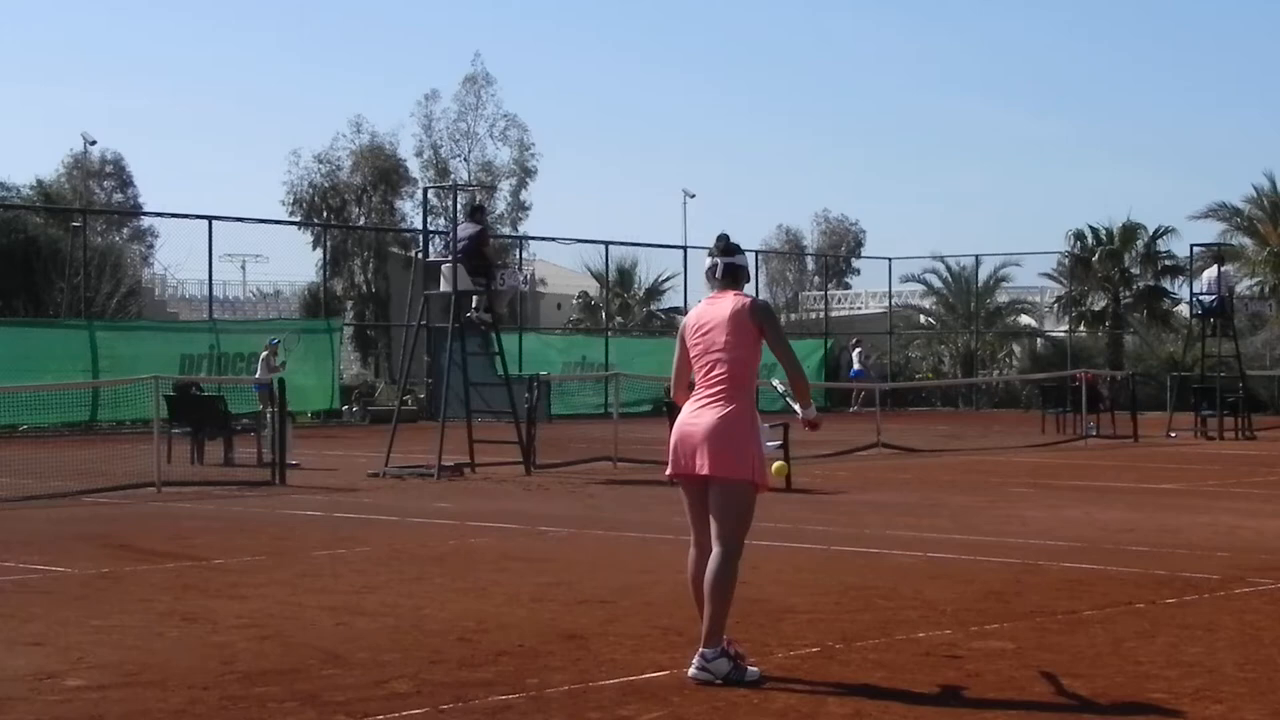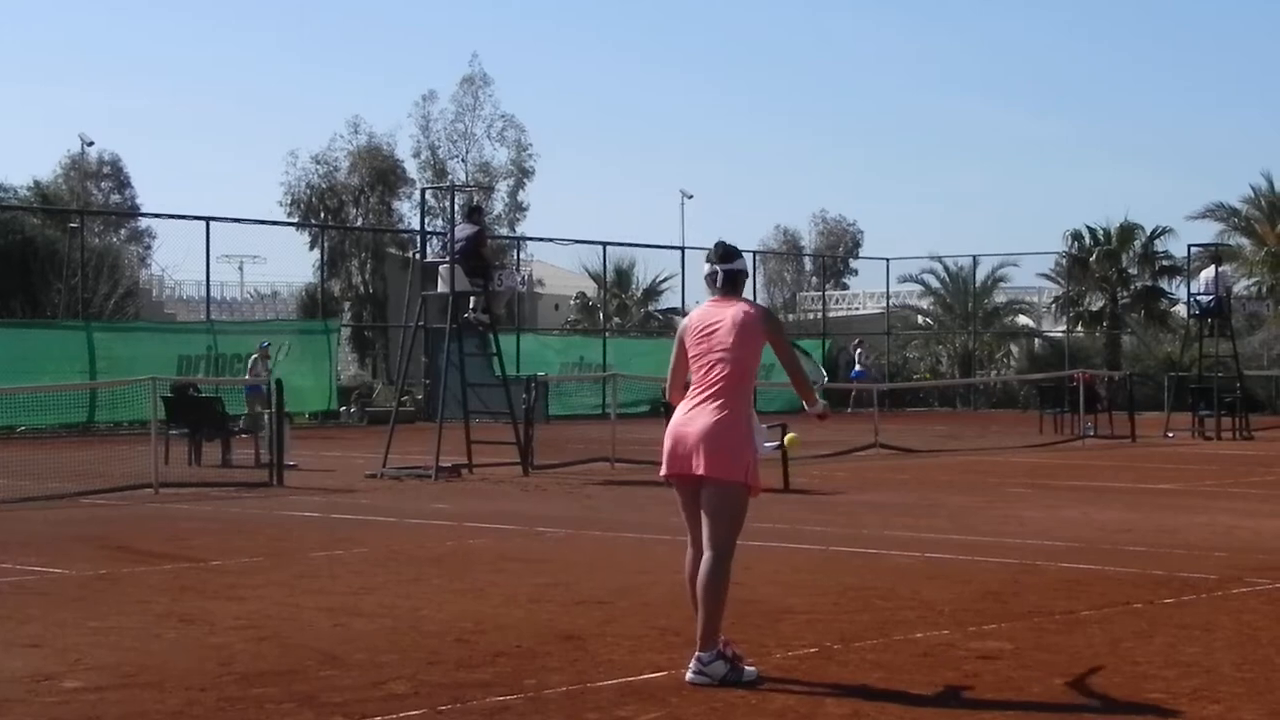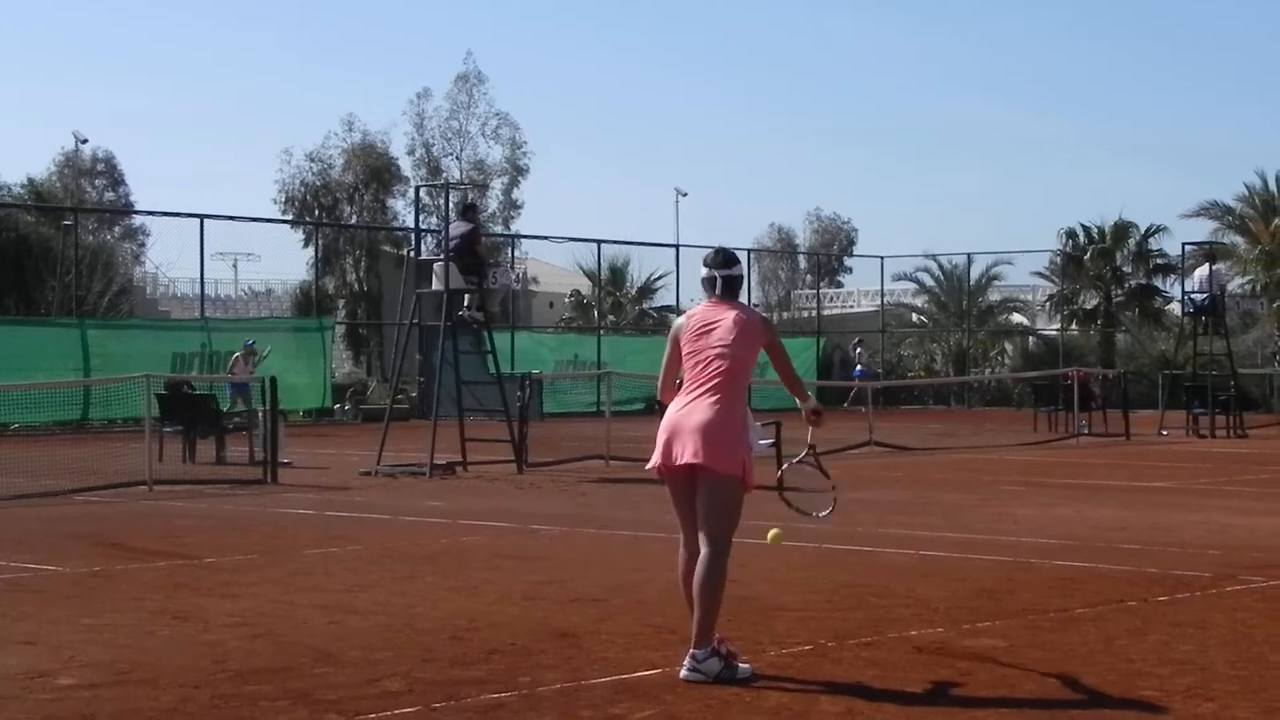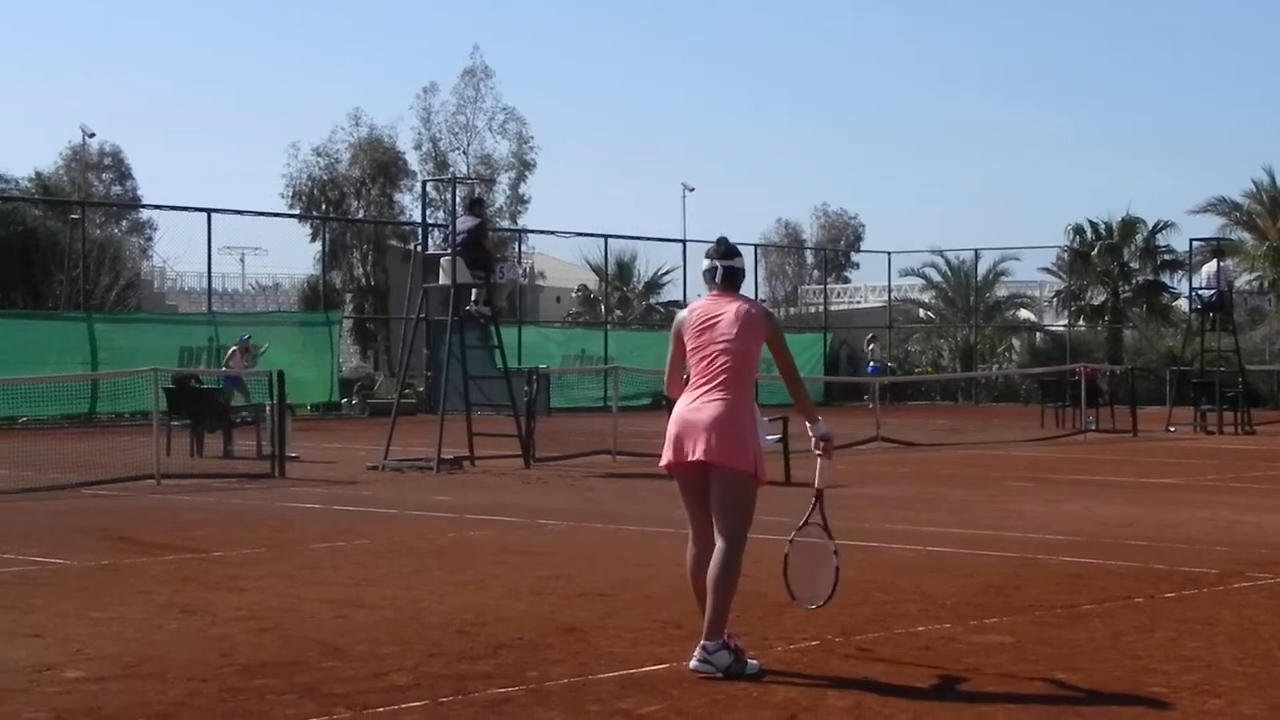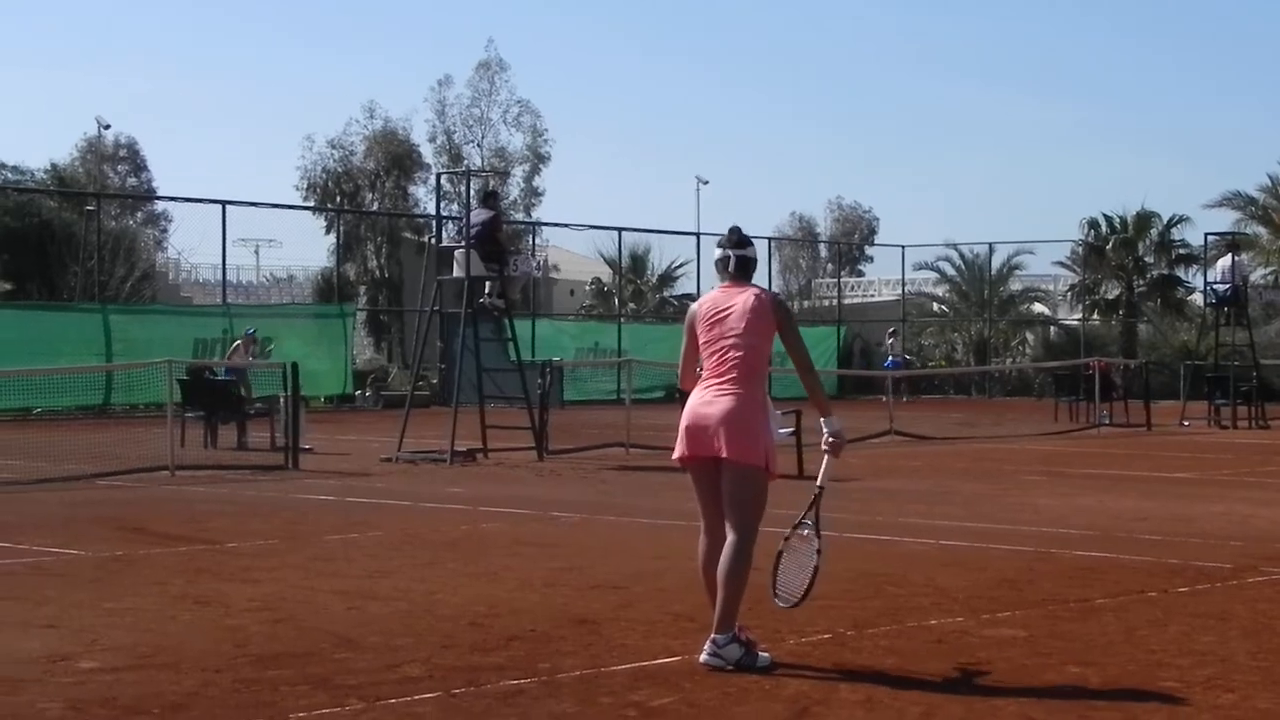
dt=0.2s
person 1, frame 1
left shoulder: (690, 318)
right shoulder: (753, 308)
right elbow: (790, 366)
right wrist: (808, 409)
left hip: (687, 430)
right hip: (730, 432)
left knee: (703, 543)
right knee: (727, 546)
left ankle: (714, 643)
right ankle: (710, 655)
person 1, frame 2
left shoulder: (689, 322)
right shoulder: (758, 316)
right elbow: (796, 370)
right wrist: (815, 404)
left hip: (681, 431)
right hip: (724, 435)
left knee: (699, 544)
right knee: (718, 549)
left ankle: (711, 645)
right ankle: (706, 658)
person 1, frame 3
left shoulder: (683, 322)
right shoulder: (756, 322)
right elbow: (788, 375)
right wrist: (810, 404)
left hip: (675, 427)
right hip: (719, 430)
left knee: (692, 541)
right knee: (715, 544)
left ankle: (705, 643)
right ankle: (701, 655)
person 1, frame 4
left shoulder: (685, 317)
right shoulder: (759, 315)
right elbow: (792, 379)
right wrist: (817, 426)
left hip: (684, 423)
right hip: (728, 426)
left knee: (702, 537)
right knee: (730, 539)
left ankle: (714, 638)
right ankle: (711, 647)
person 1, frame 5
left shoulder: (698, 308)
right shoulder: (770, 304)
right elbow: (804, 367)
right wrist: (829, 422)
left hip: (697, 416)
right hip: (741, 419)
left knee: (714, 529)
right knee: (741, 533)
left ankle: (725, 630)
right ankle: (721, 641)
